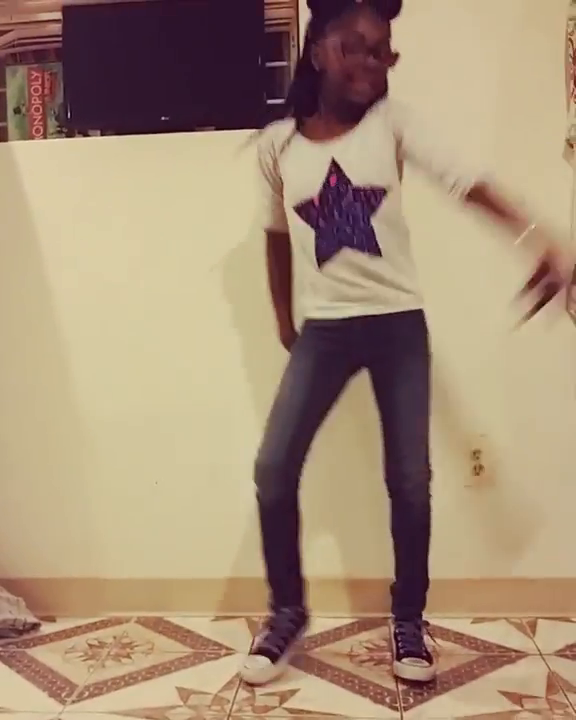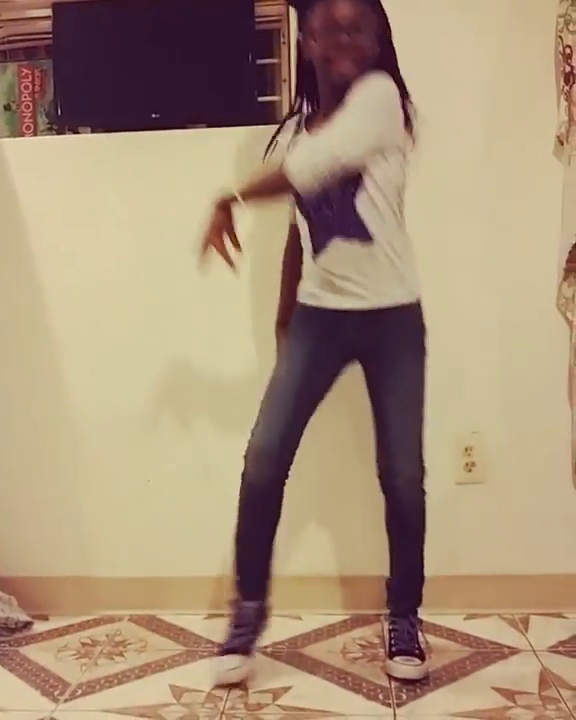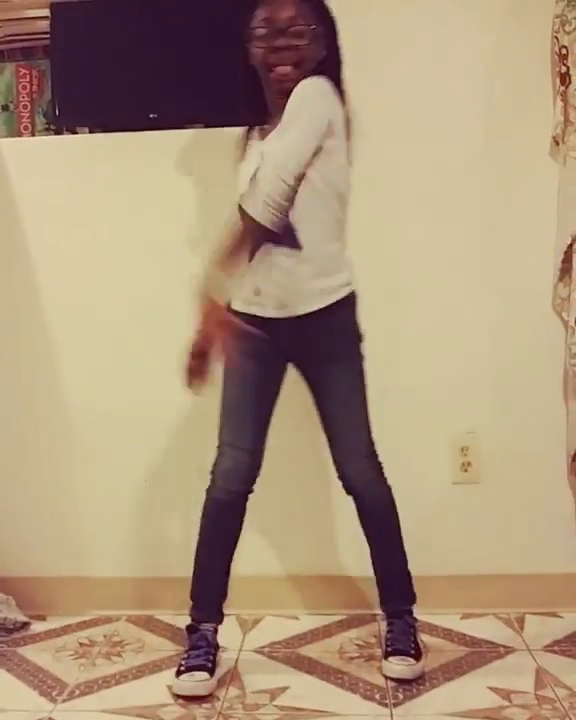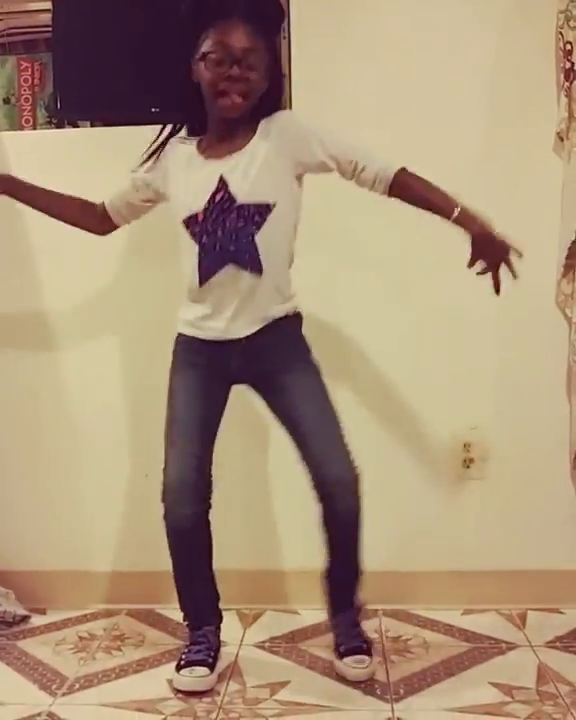
dt=0.3s
person 1, frame 1
left shoulder: (394, 122)
right shoulder: (278, 144)
left elbow: (465, 181)
right wrist: (284, 324)
left hip: (398, 326)
right hip: (323, 330)
left knee: (409, 481)
right knee: (274, 466)
left ankle: (408, 621)
right ankle: (286, 612)
person 1, frame 2
left shoulder: (380, 97)
right shoulder: (299, 128)
left elbow: (310, 168)
left wrist: (229, 200)
right wrist: (281, 316)
left hip: (391, 315)
right hip: (316, 316)
left knee: (402, 476)
right knee: (264, 458)
left ankle: (403, 618)
right ankle: (249, 609)
person 1, frame 3
left shoulder: (318, 98)
right shoulder: (261, 135)
left elbow: (267, 199)
left wrist: (217, 292)
right wrist: (219, 308)
left hip: (320, 317)
right hip: (257, 321)
left knee: (361, 472)
right knee: (230, 477)
left ankle: (400, 615)
right ankle: (204, 627)
person 1, frame 4
left shoulder: (289, 134)
right shoulder: (171, 155)
left elbow: (382, 173)
right elbow: (103, 216)
left wrist: (468, 219)
left hip: (276, 334)
right hip: (201, 343)
left knee: (338, 479)
right knee: (182, 494)
left ankle: (345, 612)
right ankle: (202, 627)
